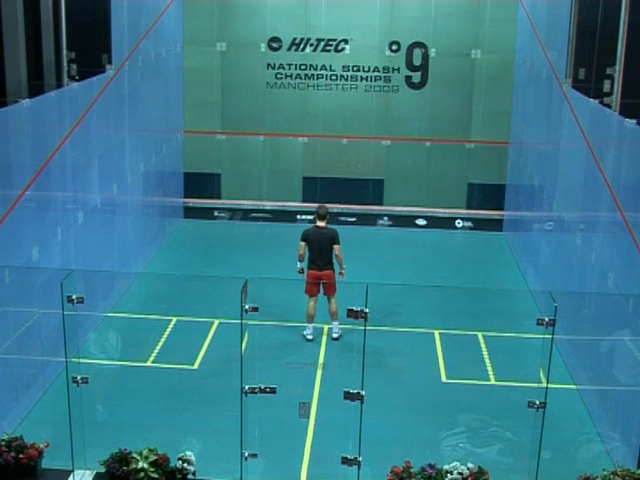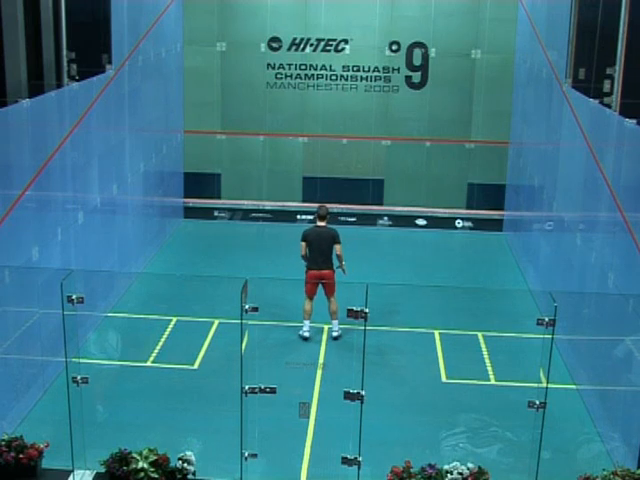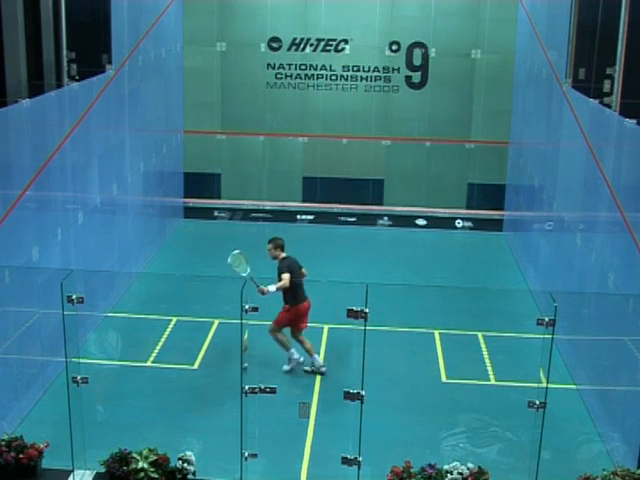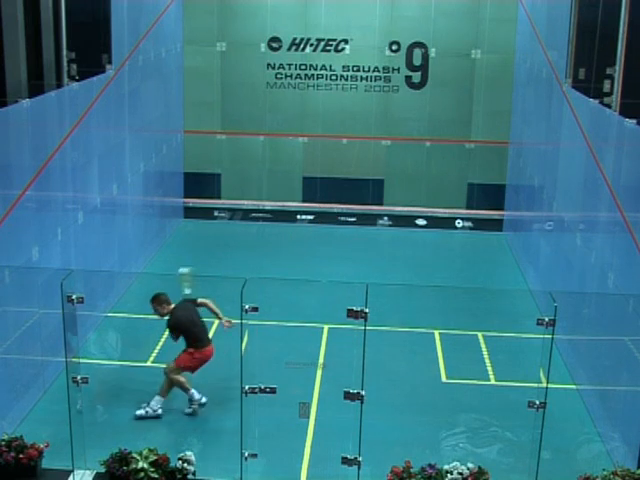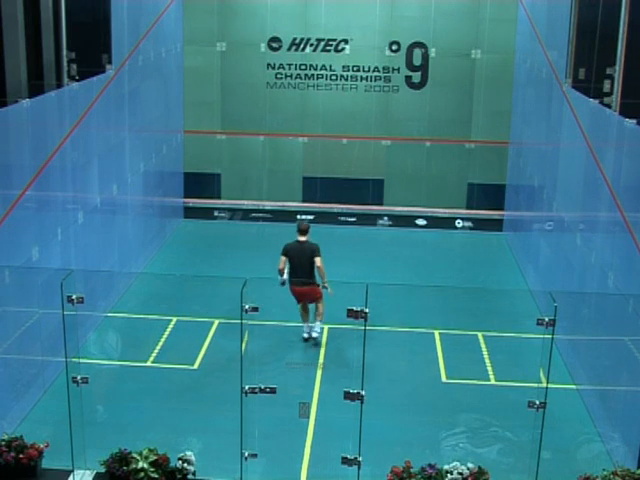
dt=1s
person 1, frame 1
left shoulder: (307, 232)
right shoulder: (333, 233)
left elbow: (301, 253)
right elbow: (337, 253)
left wrist: (300, 265)
right wrist: (342, 268)
left hip: (312, 271)
right hip: (328, 271)
left knee: (312, 301)
right knee: (332, 299)
left ankle: (309, 331)
right ankle: (335, 330)
person 1, frame 2
left shoulder: (307, 232)
right shoulder: (333, 232)
left elbow: (303, 253)
right elbow: (338, 252)
right wrist: (342, 264)
left hip: (312, 271)
right hip: (328, 271)
left knee: (309, 299)
right knee: (331, 299)
left ankle: (306, 330)
right ankle: (335, 330)
person 1, frame 3
left shoulder: (283, 265)
right shoulder: (292, 260)
left elbow: (285, 283)
right elbow: (303, 274)
left wrist: (269, 289)
left hip: (295, 306)
right hip: (304, 303)
left knee: (273, 330)
right knee: (296, 335)
left ankle: (293, 356)
right ankle: (318, 364)
person 1, frame 4
left shoulder: (173, 321)
right shoulder: (185, 303)
left elbow: (175, 338)
right elbow: (207, 302)
right wrist: (222, 319)
left hip: (200, 351)
right hip: (199, 346)
left knee: (170, 372)
right knee: (171, 371)
left ankle: (196, 397)
right ankle: (155, 407)
person 1, frame 5
left shoulder: (288, 247)
right shoulder: (313, 247)
left elbow: (281, 267)
right elbow: (318, 265)
left wrist: (283, 278)
right wrist: (324, 282)
left hip: (294, 287)
right hip: (309, 286)
left knee: (303, 305)
right knee: (319, 302)
left ankle: (307, 331)
right ankle: (316, 331)
